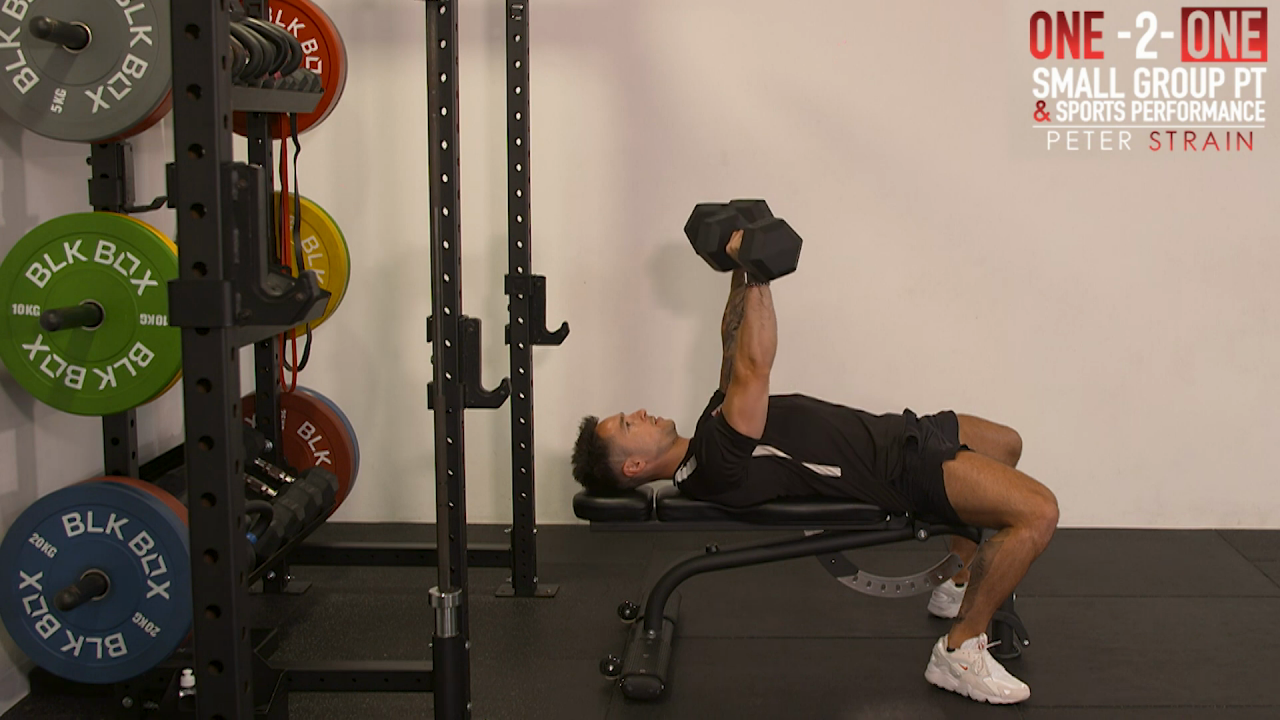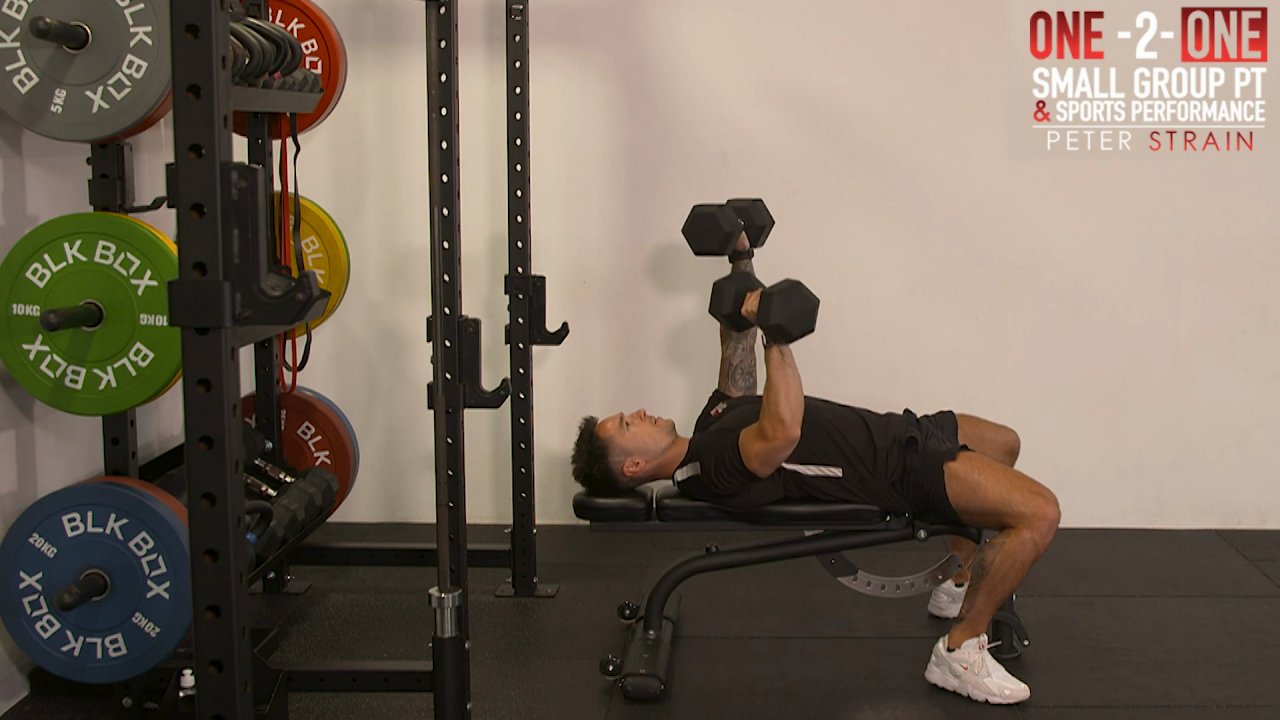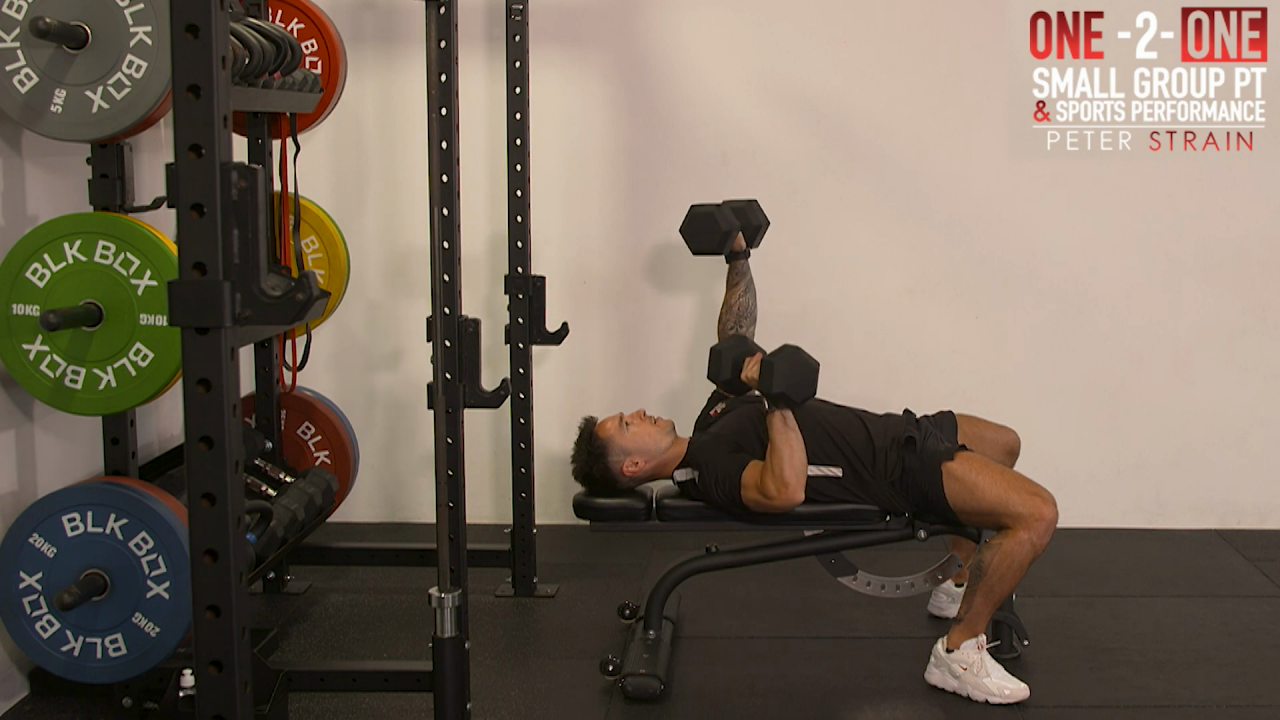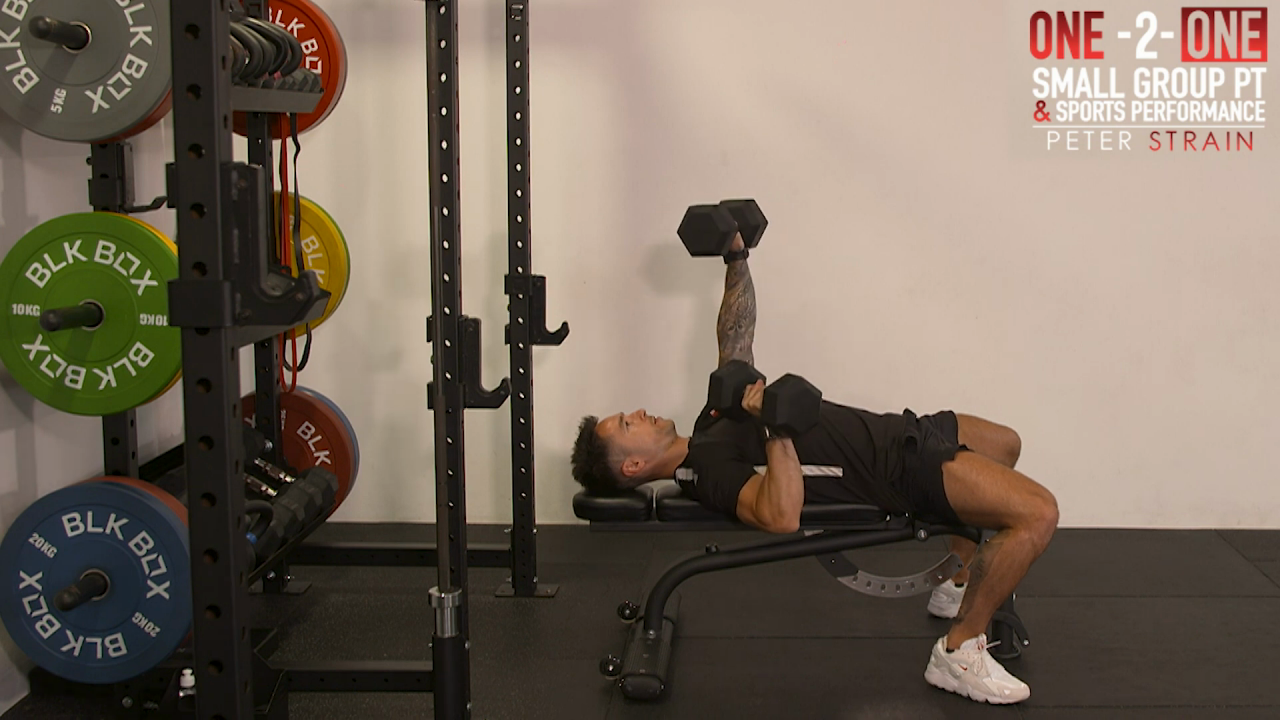
dt=0.7s
person 1, frame 1
left shoulder: (714, 423)
right shoulder: (712, 467)
left elbow: (736, 346)
right elbow: (753, 369)
left wrist: (743, 270)
right wrist: (757, 276)
right hip: (900, 469)
left knee: (1005, 444)
right knee: (1037, 511)
left ankle: (964, 586)
right ankle: (960, 653)
person 1, frame 2
left shoulder: (714, 421)
right shoulder: (709, 467)
left elbow: (737, 342)
right elbow: (784, 430)
left wrist: (741, 259)
right wrist: (775, 331)
right hip: (901, 471)
left knee: (1004, 443)
right knee: (1039, 512)
left ankle: (962, 587)
right ankle: (960, 653)
person 1, frame 3
left shoulder: (714, 422)
right shoulder: (707, 468)
left elbow: (736, 338)
right elbow: (788, 490)
left wrist: (738, 258)
right wrist: (775, 396)
right hip: (901, 471)
left knee: (1004, 444)
right knee: (1037, 513)
left ankle: (962, 587)
right ankle: (959, 653)
person 1, frame 4
left shoulder: (715, 420)
right shoulder: (708, 469)
left elbow: (735, 339)
right elbow: (782, 517)
left wrist: (735, 257)
right wrist: (774, 422)
right hip: (902, 471)
left knee: (1004, 444)
right knee: (1038, 512)
left ankle: (962, 587)
right ankle: (959, 653)
